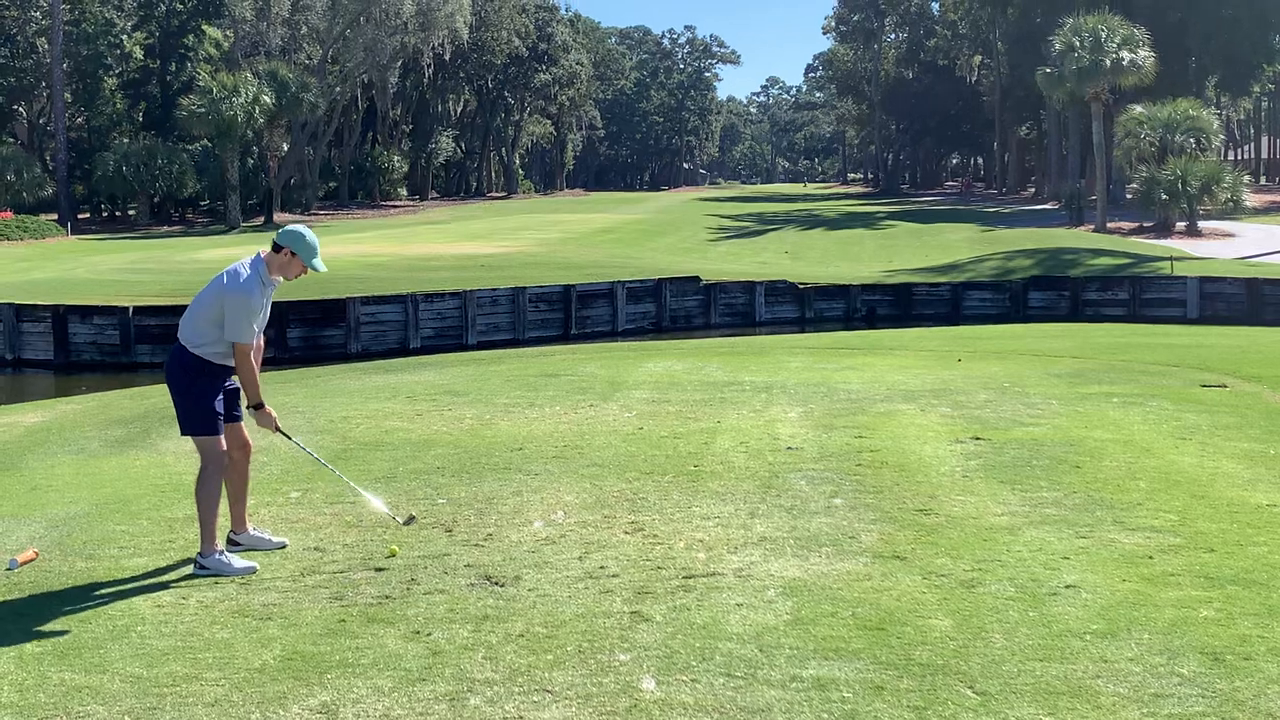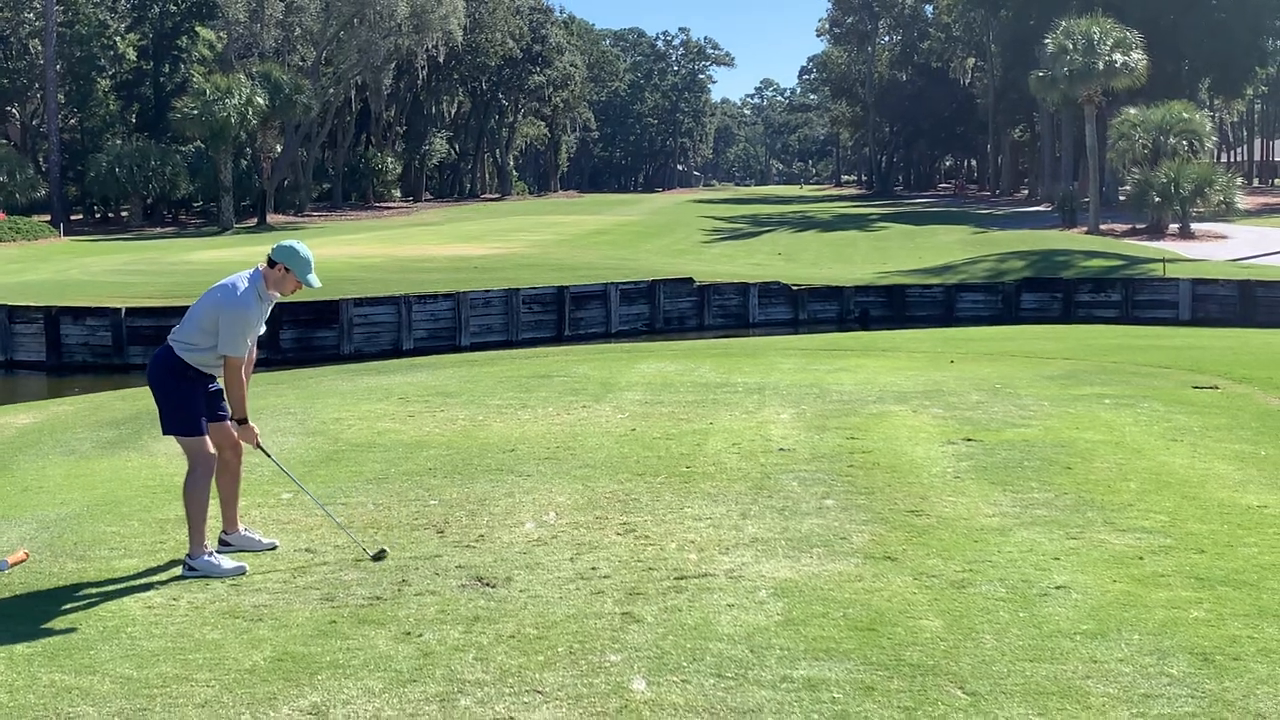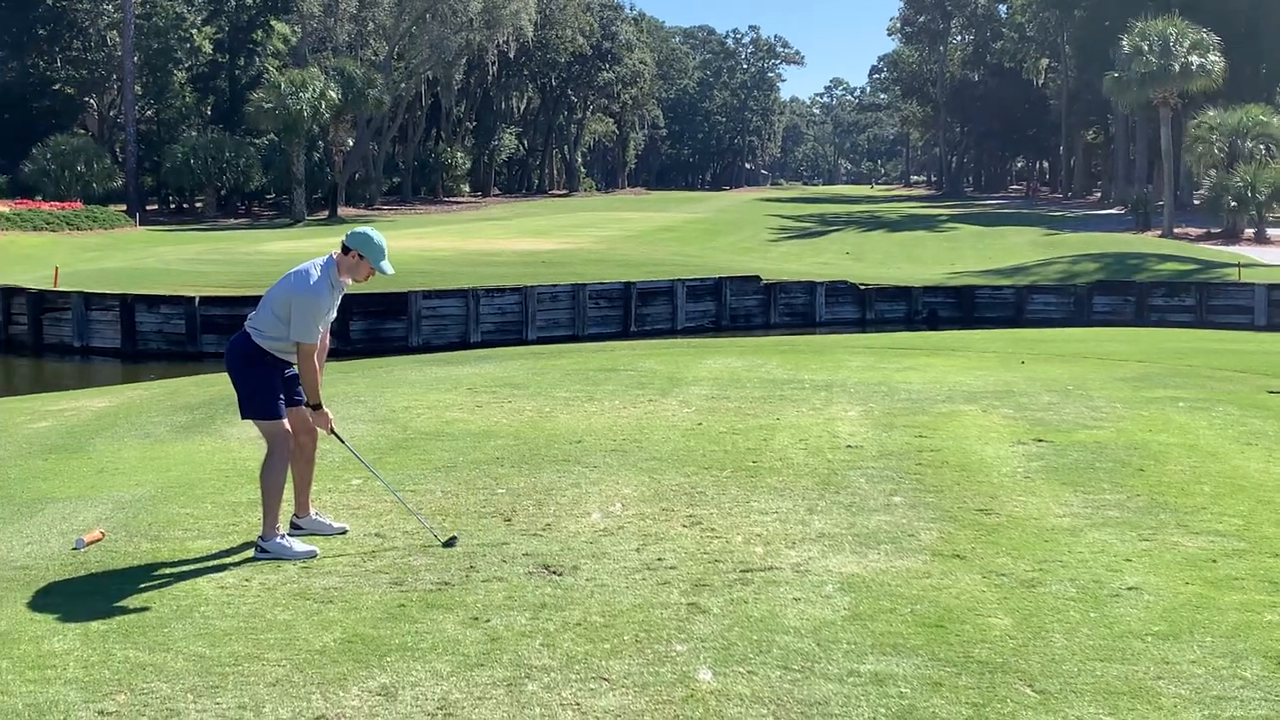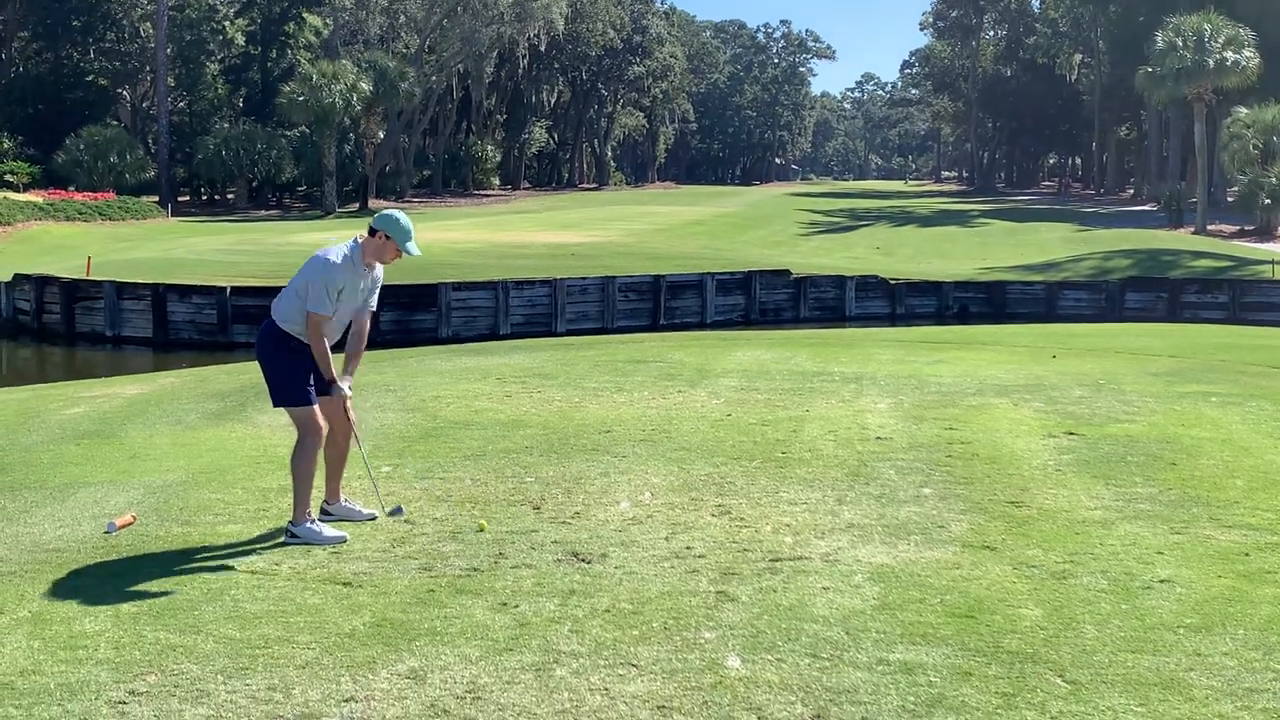
dt=1s
person 1, frame 1
left shoulder: (264, 277)
right shoulder: (245, 288)
left elbow: (256, 340)
right elbow: (243, 356)
left wrist: (252, 395)
right wrist: (259, 406)
left hip: (215, 368)
right hip: (192, 369)
left knee: (240, 449)
right knee: (216, 458)
left ankle: (240, 531)
right ankle: (208, 554)
person 1, frame 2
left shoulder: (263, 292)
right shoulder: (241, 302)
left elbow: (249, 353)
right elbow: (234, 370)
left wrist: (239, 412)
right wrist: (242, 420)
left hip: (199, 372)
right hip: (174, 372)
left knee: (231, 448)
right knee: (204, 459)
left ankle: (232, 532)
right ankle: (197, 555)
person 1, frame 3
left shoulder: (336, 279)
right shoulder: (313, 289)
left elbow: (322, 339)
right elbow: (307, 356)
left wrist: (315, 394)
right wrist: (316, 406)
left hip: (276, 358)
right hip: (252, 357)
left knee: (306, 433)
right knee: (282, 442)
left ankle: (303, 516)
right ankle: (269, 537)
person 1, frame 4
left shoulder: (375, 274)
right shoulder: (331, 264)
left elbow: (361, 326)
right elbow: (314, 329)
left wrist: (346, 377)
right wrist: (332, 379)
left hip: (312, 350)
right hip: (282, 341)
left knee: (341, 422)
right knee: (313, 428)
left ankle: (333, 502)
right ankle: (300, 522)
